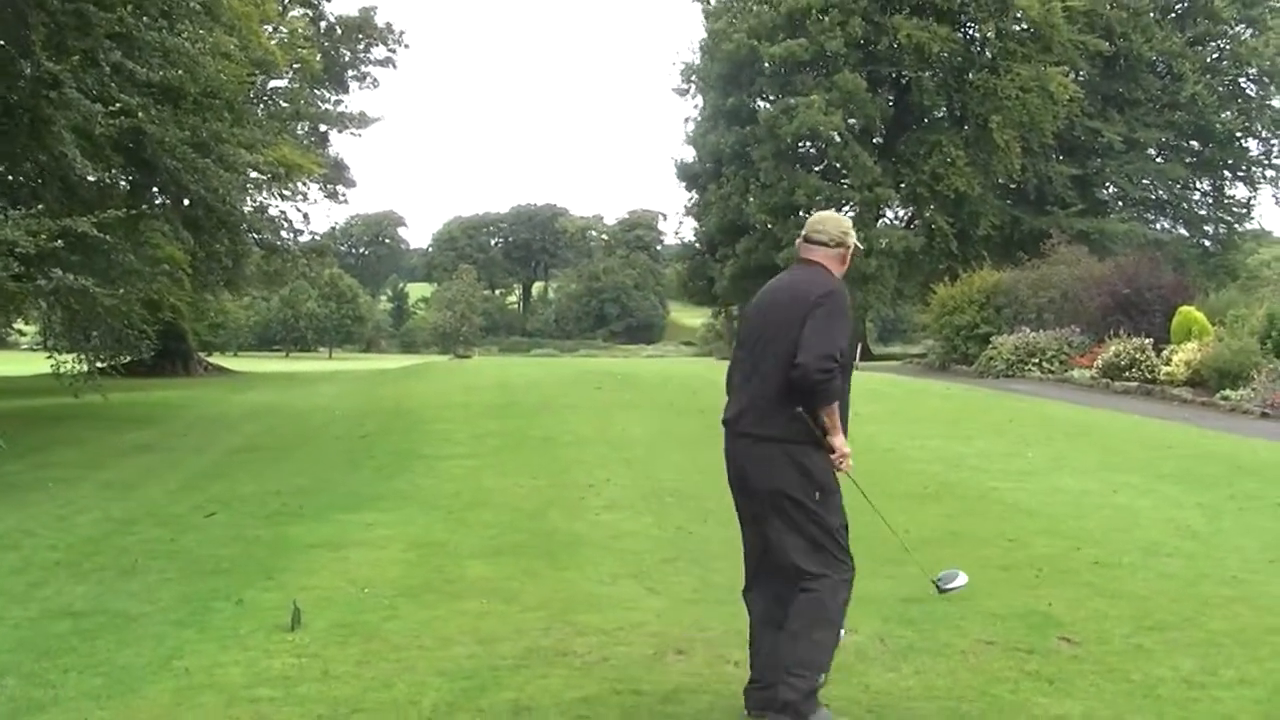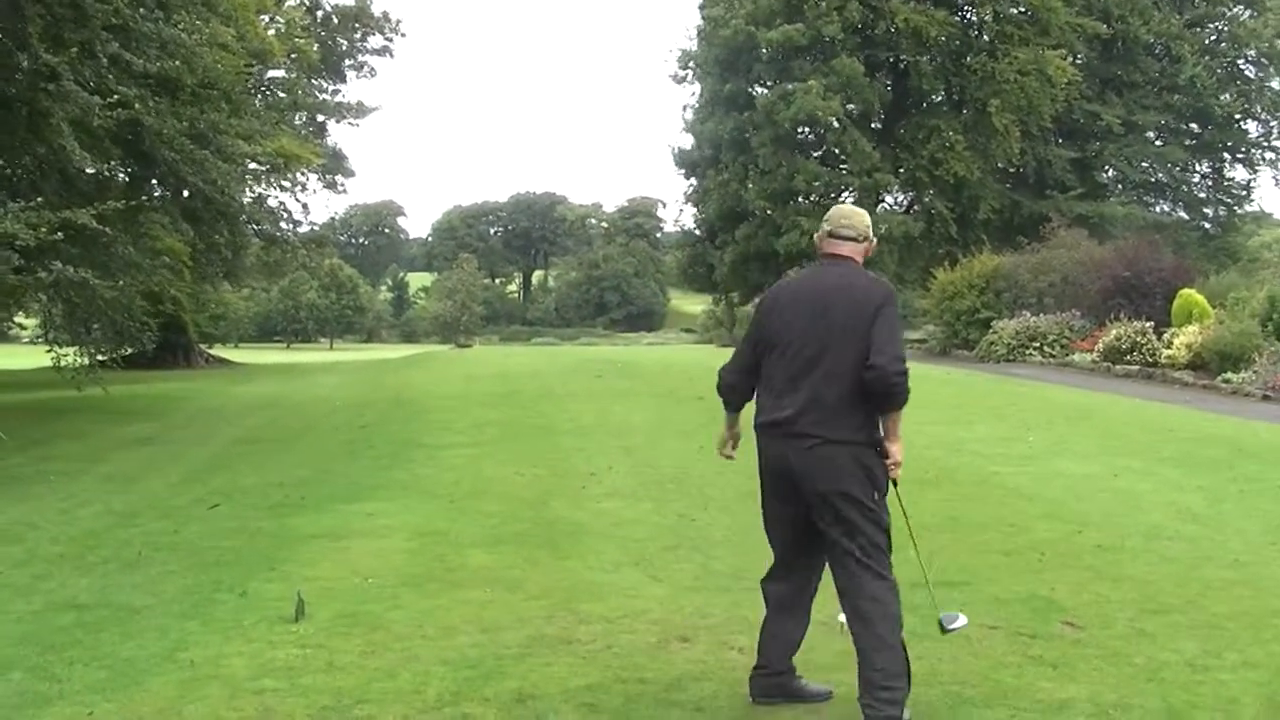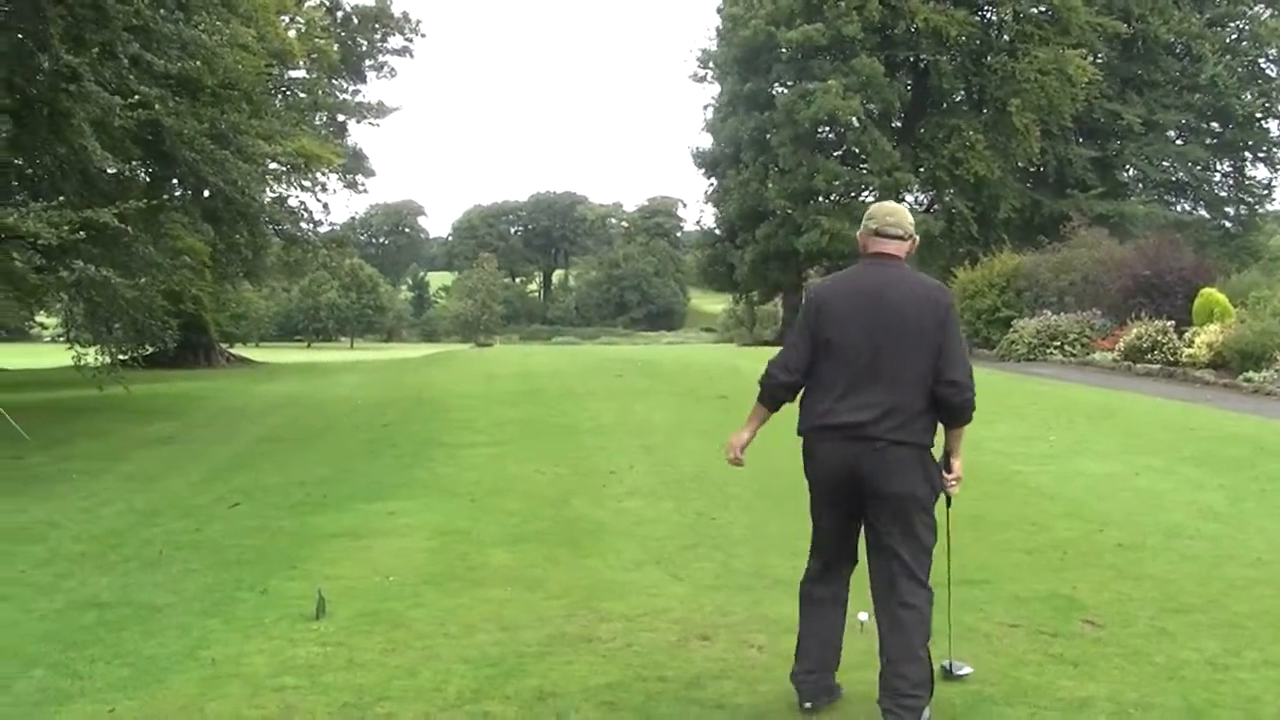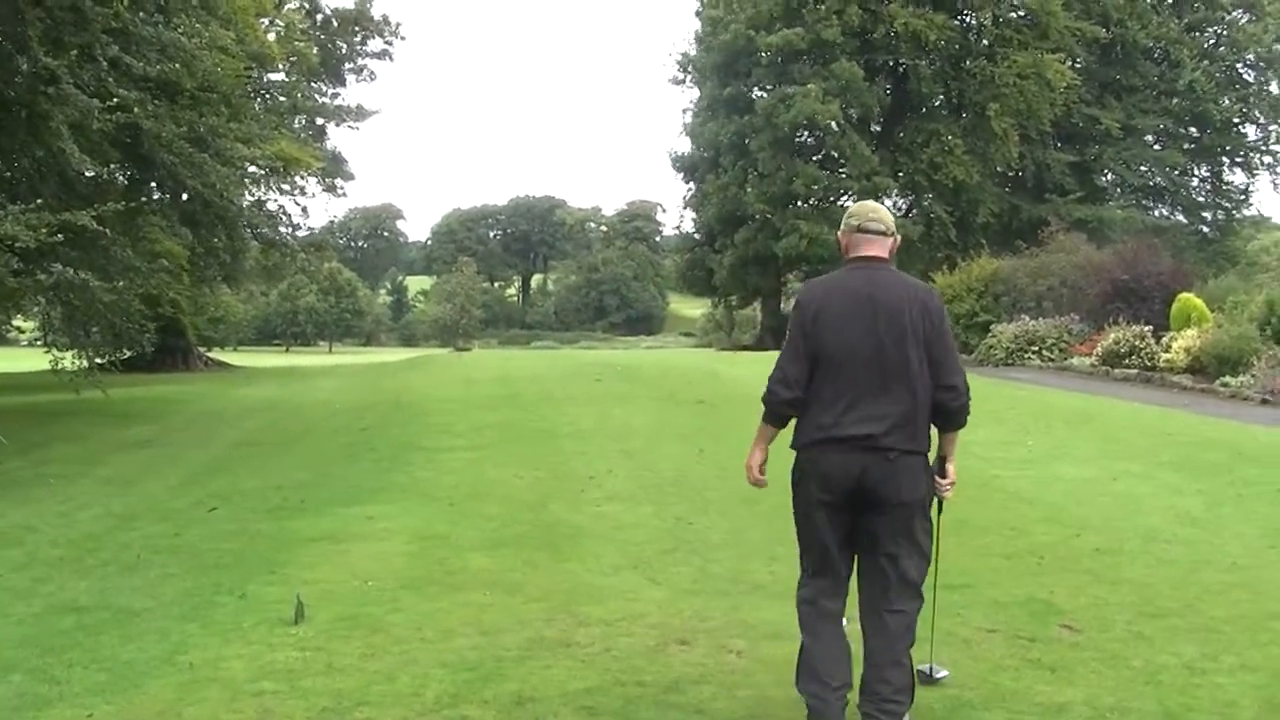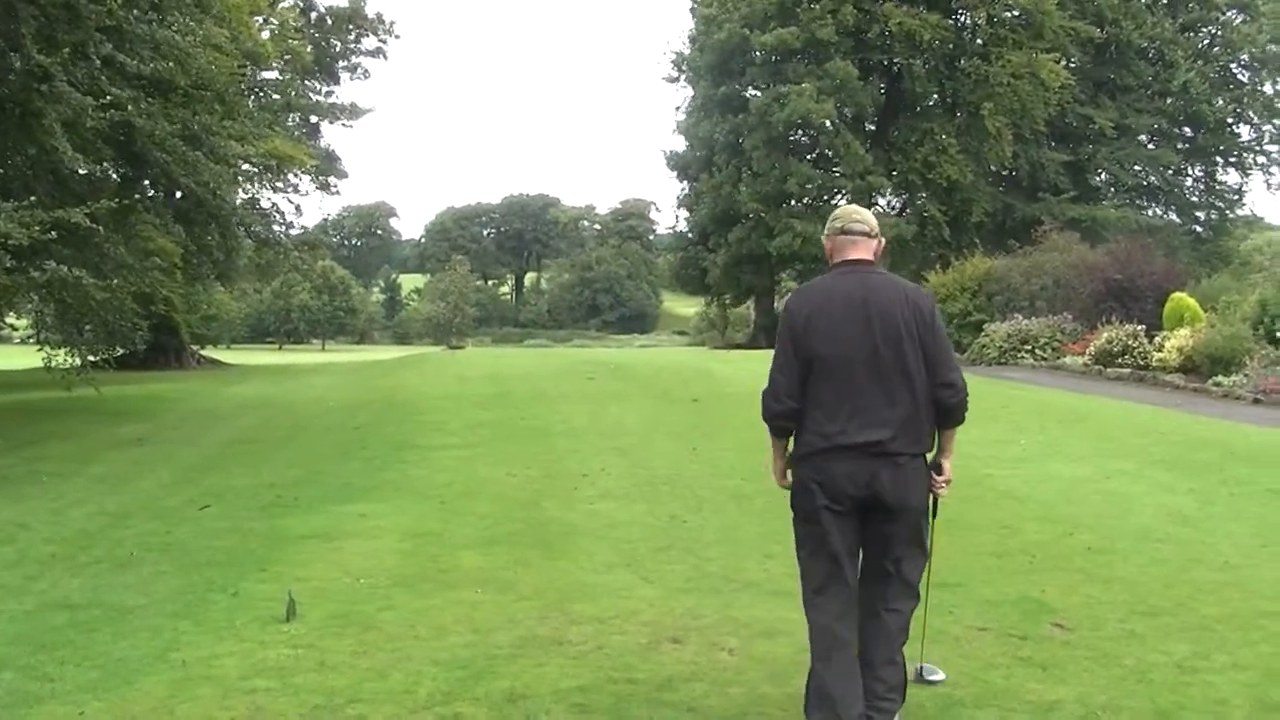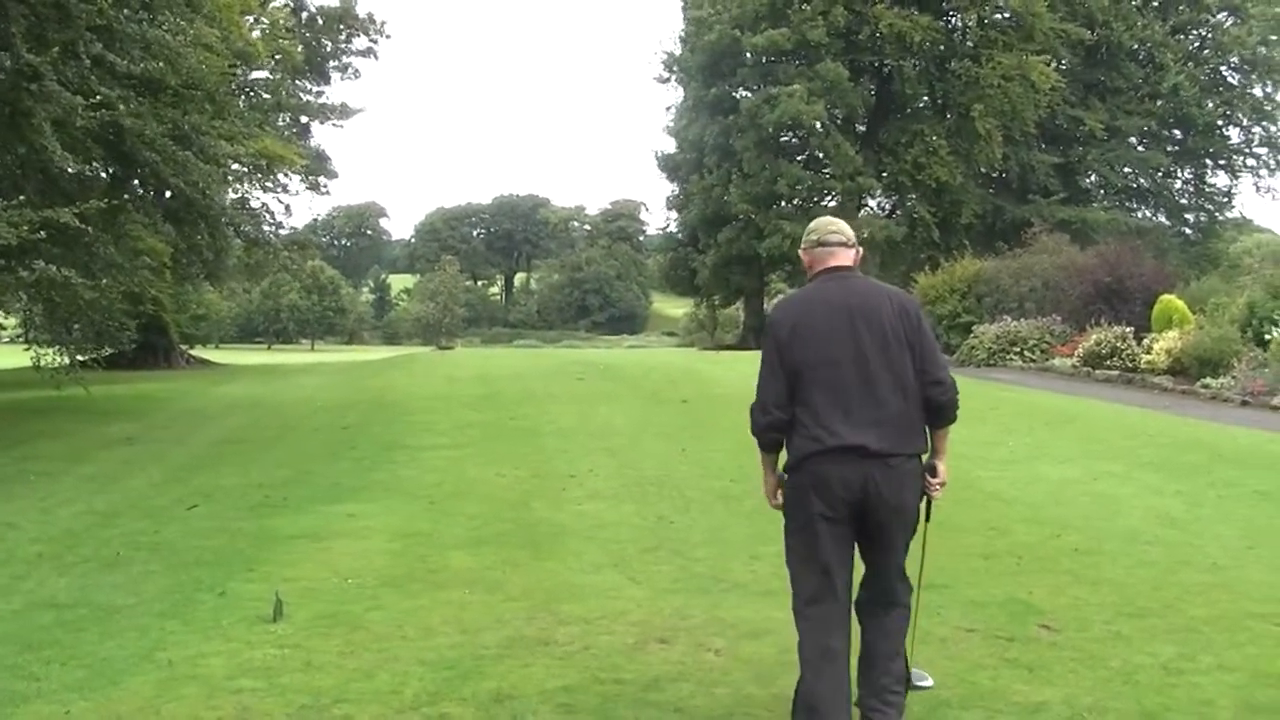
dt=0.2s
person 1, frame 1
left shoulder: (767, 294)
right shoulder: (828, 293)
left elbow: (741, 374)
right elbow: (818, 369)
right wrist: (835, 431)
left hip: (744, 449)
right hip: (790, 454)
left knee: (771, 572)
right knee: (825, 572)
person 1, frame 2
left shoulder: (780, 293)
right shoulder: (877, 293)
left elbow: (738, 374)
right elbow: (886, 374)
left wrist: (731, 428)
right wrist: (892, 440)
left hip: (778, 450)
right hip: (842, 454)
left knee: (792, 565)
right knee: (867, 577)
left ankle: (772, 675)
person 1, frame 3
left shoulder: (825, 293)
right shoulder: (933, 297)
left elbow: (785, 374)
right elbow: (955, 389)
left wrist: (749, 429)
right wrist: (953, 453)
left hip: (827, 451)
right hip: (899, 456)
left knee: (827, 568)
right knee: (902, 584)
person 1, frame 4
left shoulder: (814, 297)
right shoulder: (923, 300)
left elbow: (786, 389)
right elbow: (952, 394)
left wrist: (761, 446)
right wrist: (946, 459)
left hip: (823, 461)
right hip: (898, 464)
left knee: (821, 583)
right knee: (892, 592)
person 1, frame 5
left shoulder: (803, 303)
right shoulder: (915, 300)
left elbow: (782, 400)
right elbow: (950, 393)
left wrist: (780, 456)
right wrist: (944, 455)
left hip: (825, 470)
right hip: (900, 468)
left knee: (830, 597)
right knee: (891, 592)
person 1, frame 6
left shoulder: (787, 314)
right shoulder: (900, 303)
left elbow: (770, 413)
right elbow: (940, 392)
left wrist: (770, 472)
right wrist: (938, 456)
left hip: (819, 473)
right hip: (895, 471)
left knee: (822, 603)
right knee: (887, 593)
